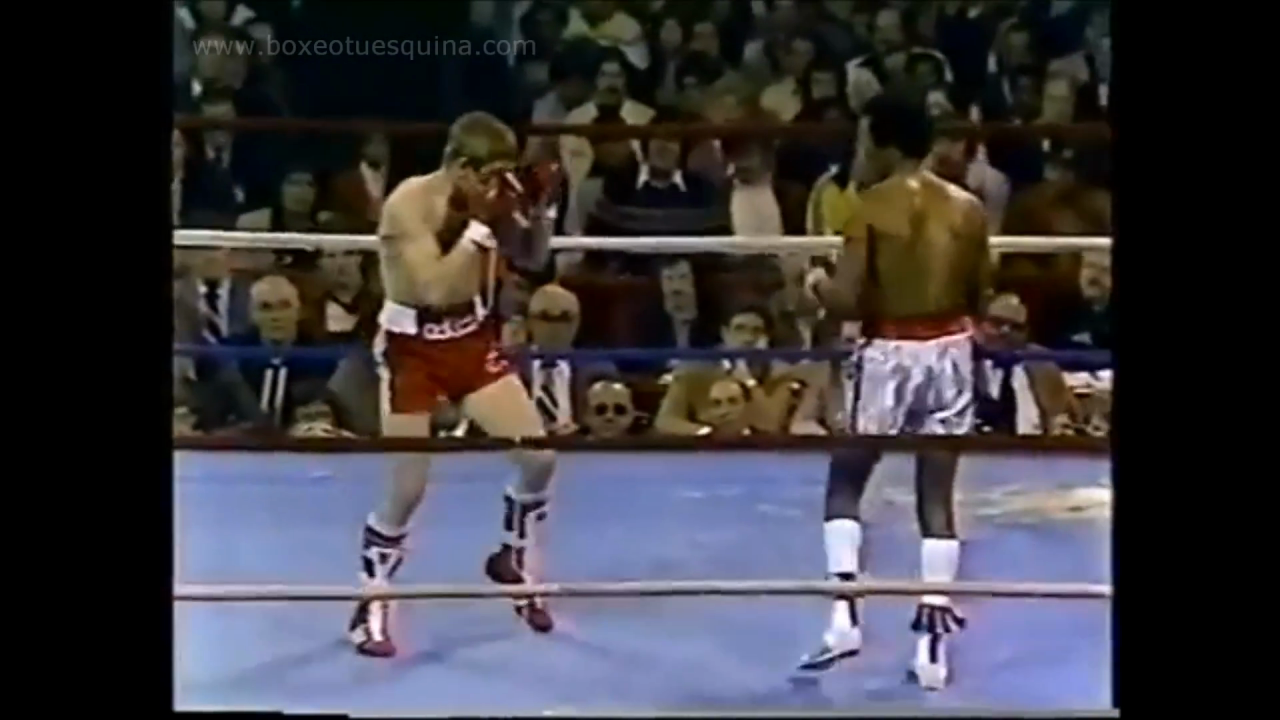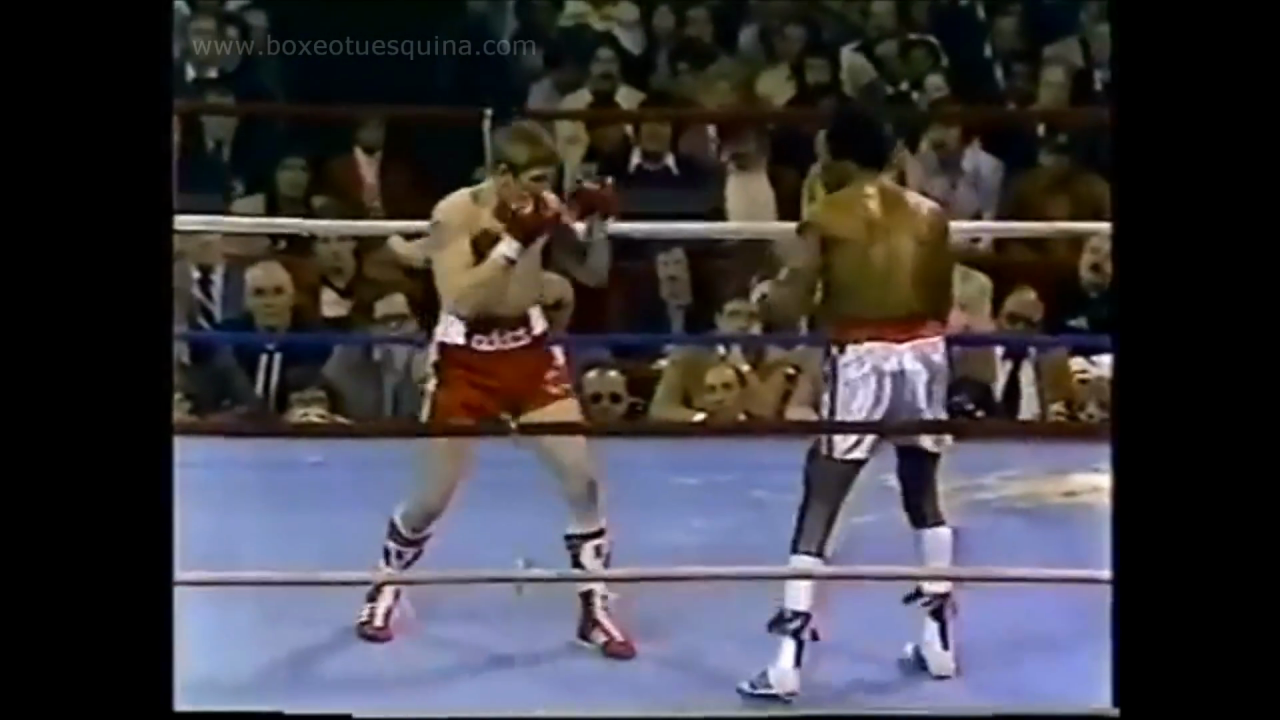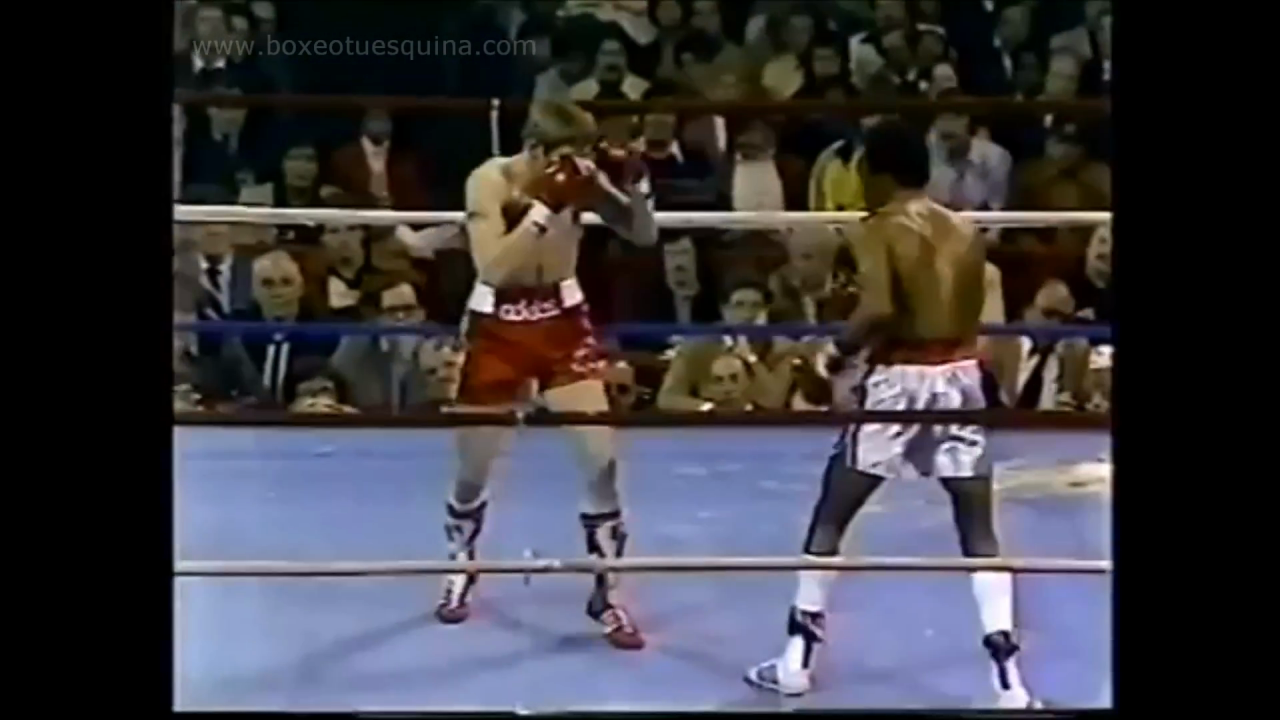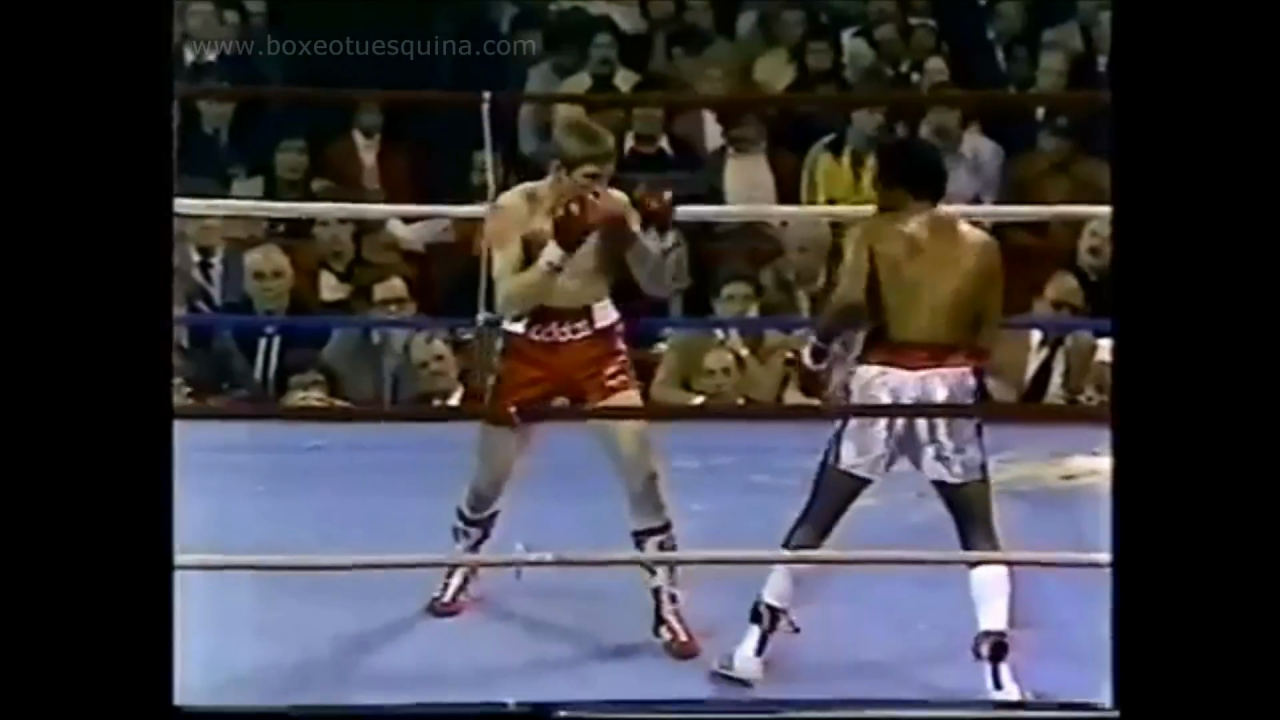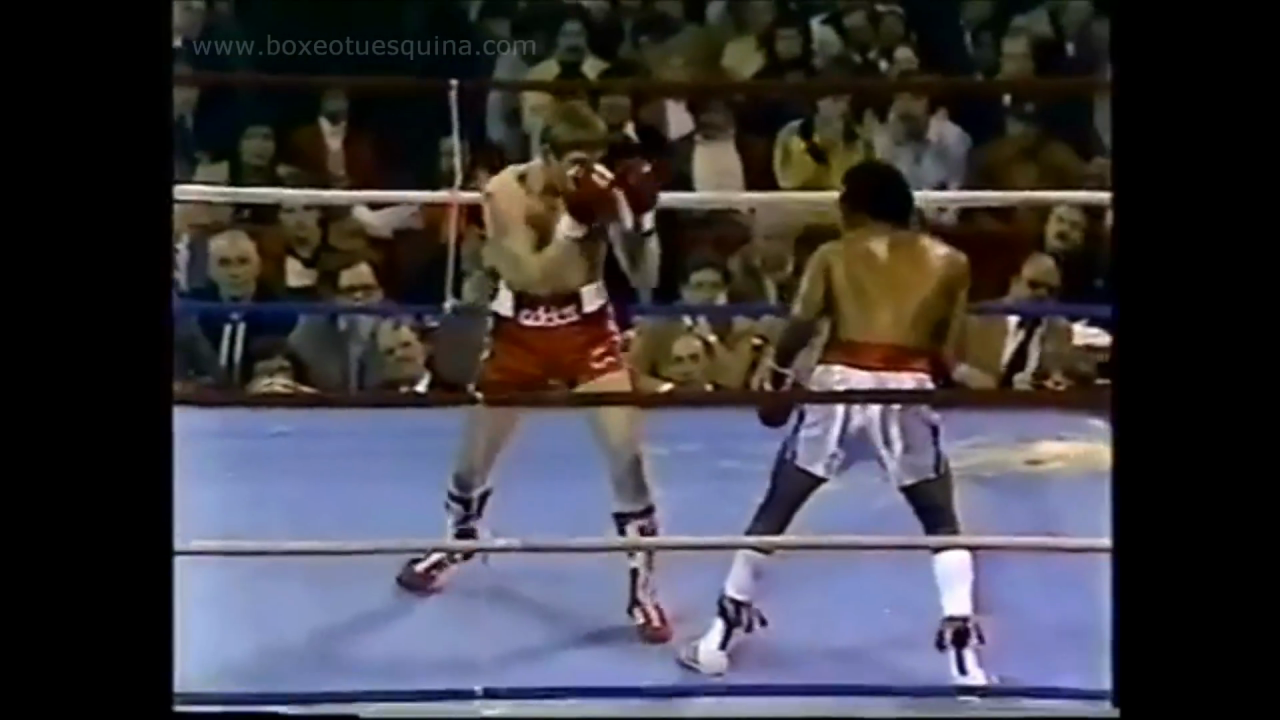
dt=0.3s
person 1, frame 1
left shoulder: (869, 207)
right shoulder: (969, 209)
left elbow: (848, 300)
right elbow: (979, 300)
left wrist: (818, 280)
left hip: (890, 354)
right hip: (950, 352)
left knee: (844, 484)
right knee: (936, 501)
left ankle: (845, 617)
right ankle: (933, 641)
person 1, frame 2
left shoulder: (826, 215)
right shoulder: (929, 214)
left elbow: (795, 302)
right elbow: (942, 304)
left wrist: (764, 292)
left hip: (861, 359)
right hip: (922, 354)
left knee: (819, 505)
right knee: (923, 498)
left ankle: (789, 658)
right ankle: (939, 638)
person 1, frame 3
left shoulder: (878, 231)
right shoulder: (966, 234)
left elbow: (878, 310)
right elbow: (969, 320)
left wrist: (836, 357)
left hip: (897, 380)
right hip: (959, 379)
left knee: (830, 519)
right knee: (980, 535)
left ankle: (796, 659)
right ankle: (1006, 671)
person 1, frame 4
left shoulder: (871, 234)
right shoulder: (980, 245)
left elbow: (850, 301)
right elbow: (986, 339)
left wrist: (816, 349)
left hip: (883, 381)
right hip: (951, 385)
left knee: (817, 518)
right knee: (979, 532)
left ankle: (753, 648)
right ankle: (999, 671)
person 1, frame 5
left shoulder: (831, 254)
right shoulder: (948, 261)
left elbow: (802, 319)
right elbow: (946, 352)
left wrist: (776, 375)
left hip: (839, 384)
right hip: (906, 390)
left knee: (774, 513)
right knee: (943, 526)
left ankle: (718, 640)
right ankle: (964, 656)
person 2, frame 1
left shoulder: (487, 198)
right shoulder: (409, 205)
left elbow: (531, 261)
right elbow: (436, 290)
left wrist: (535, 207)
right wrist: (483, 226)
left hip: (472, 337)
right hip: (410, 346)
left knee: (540, 458)
right knee: (408, 490)
left ankle: (511, 556)
right ankle: (370, 607)
person 2, frame 2
left shoulder: (541, 207)
right shoulder: (456, 212)
right elbow: (461, 300)
left wrist: (595, 224)
right wrist: (513, 243)
left hip: (529, 350)
right hip: (465, 357)
left knee: (582, 480)
right knee: (432, 497)
left ankle: (595, 610)
right ankle: (384, 590)
person 2, frame 3
left shoulder: (582, 178)
right shoulder: (488, 182)
left elbow: (645, 237)
right elbow: (495, 268)
left wrist: (635, 185)
right wrist: (545, 206)
left hip: (563, 323)
right hip: (496, 327)
left knee: (602, 460)
right knee: (473, 469)
left ankle: (606, 594)
right ankle: (462, 572)
person 2, frame 4
left shoulder: (615, 206)
right shoulder: (513, 208)
right elbow: (509, 301)
left wrist: (654, 231)
right wrist: (559, 248)
left hip: (596, 342)
right hip: (528, 347)
left knee: (642, 474)
right knee: (488, 479)
left ankle: (666, 606)
right ankle: (461, 569)
person 2, frame 5
left shoulder: (604, 188)
right shoulder: (506, 191)
right elbow: (533, 275)
right wrist: (572, 221)
left hip: (587, 327)
right hip: (519, 329)
left knee: (625, 457)
right knee: (472, 461)
left ankle: (643, 591)
right ankle: (454, 546)
